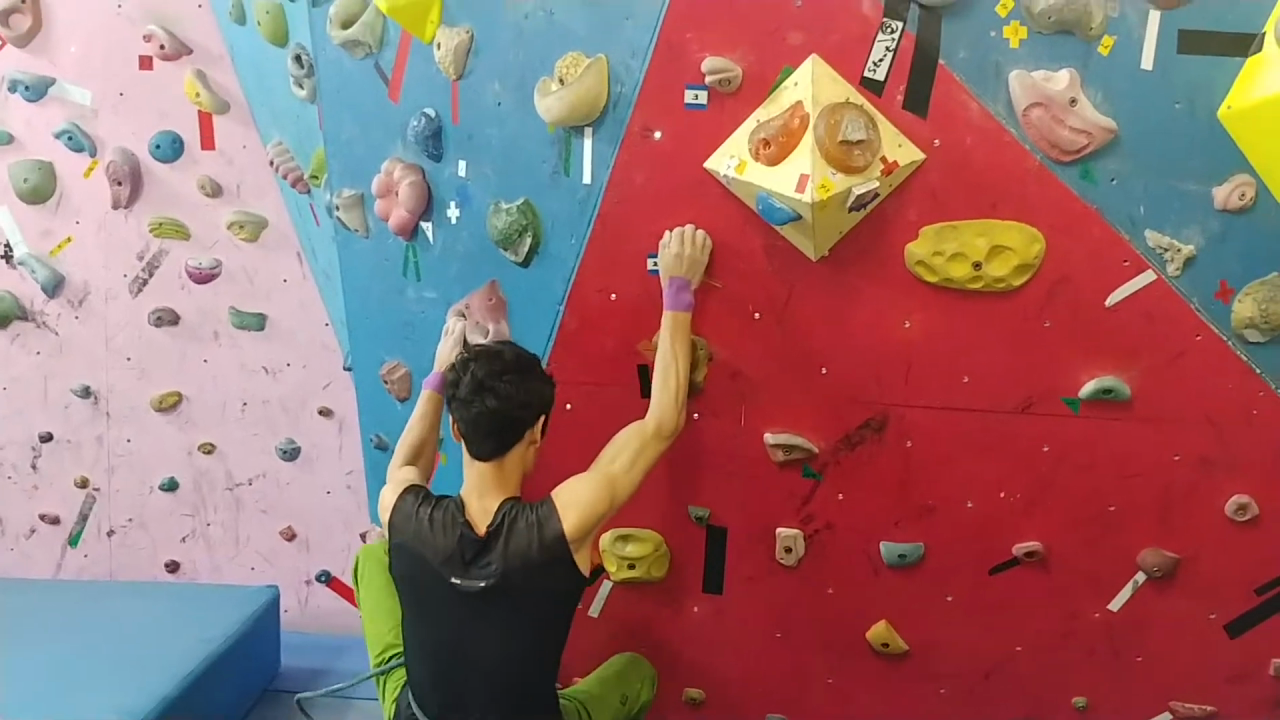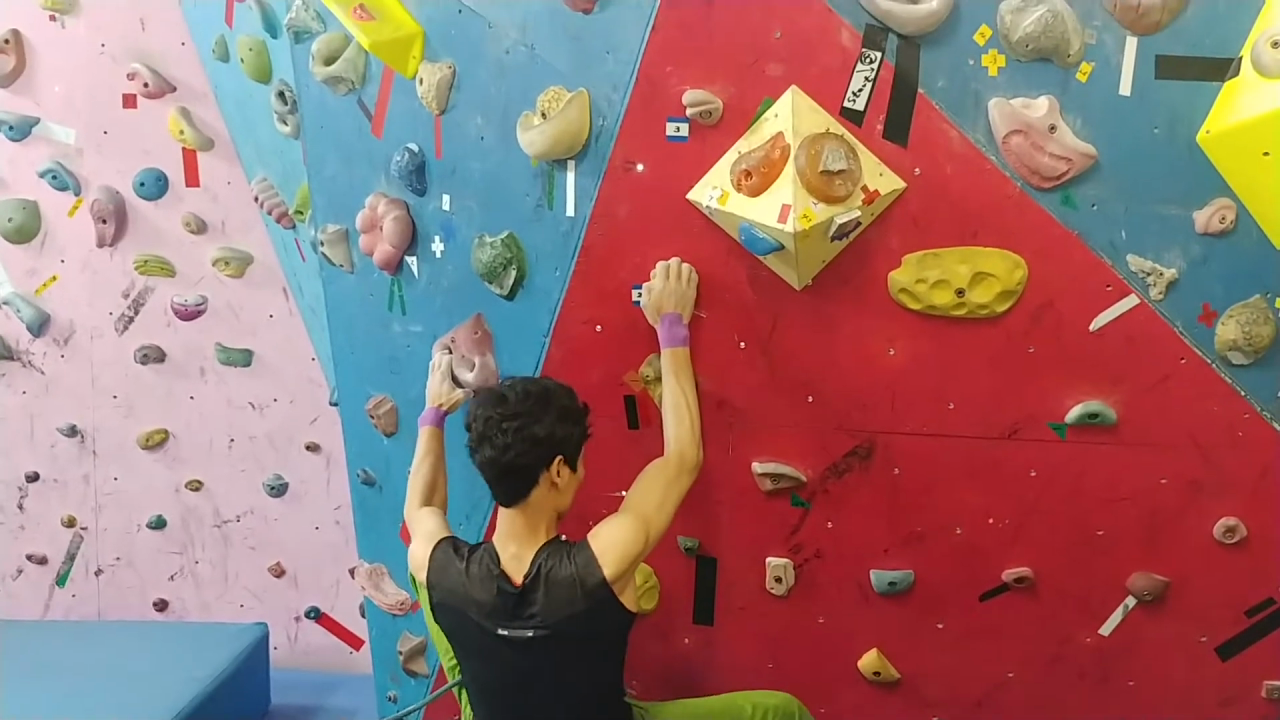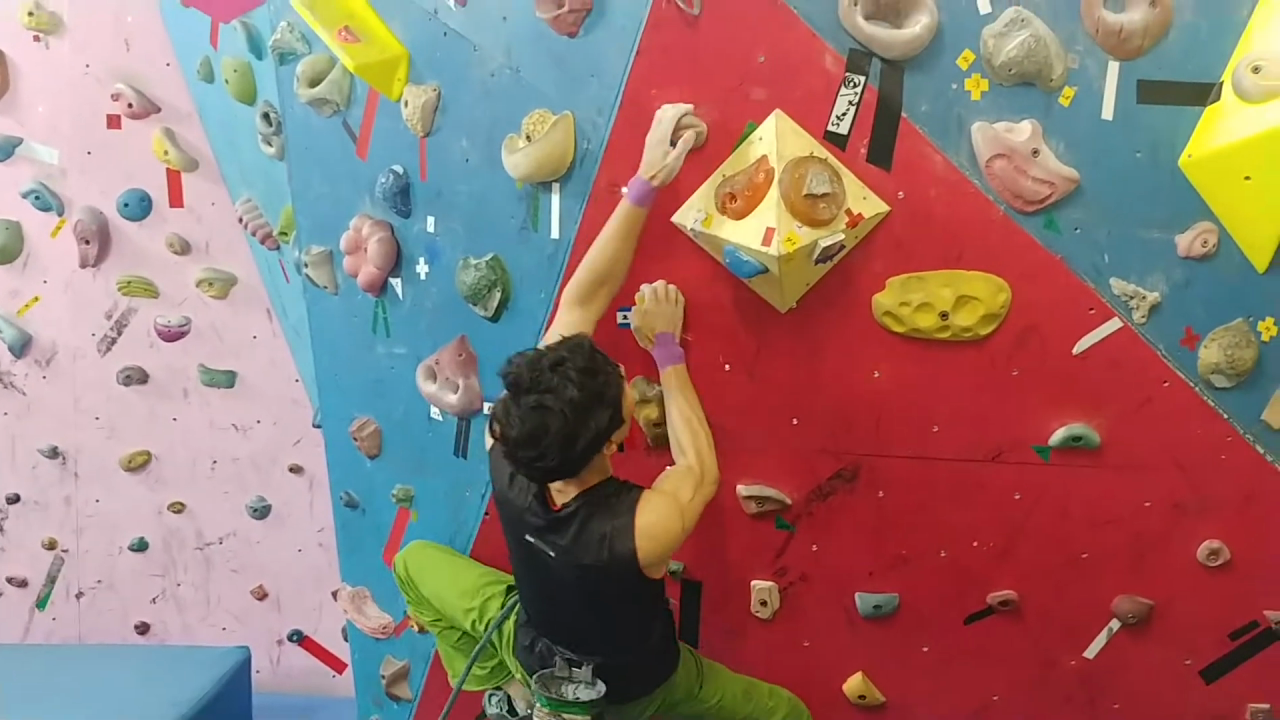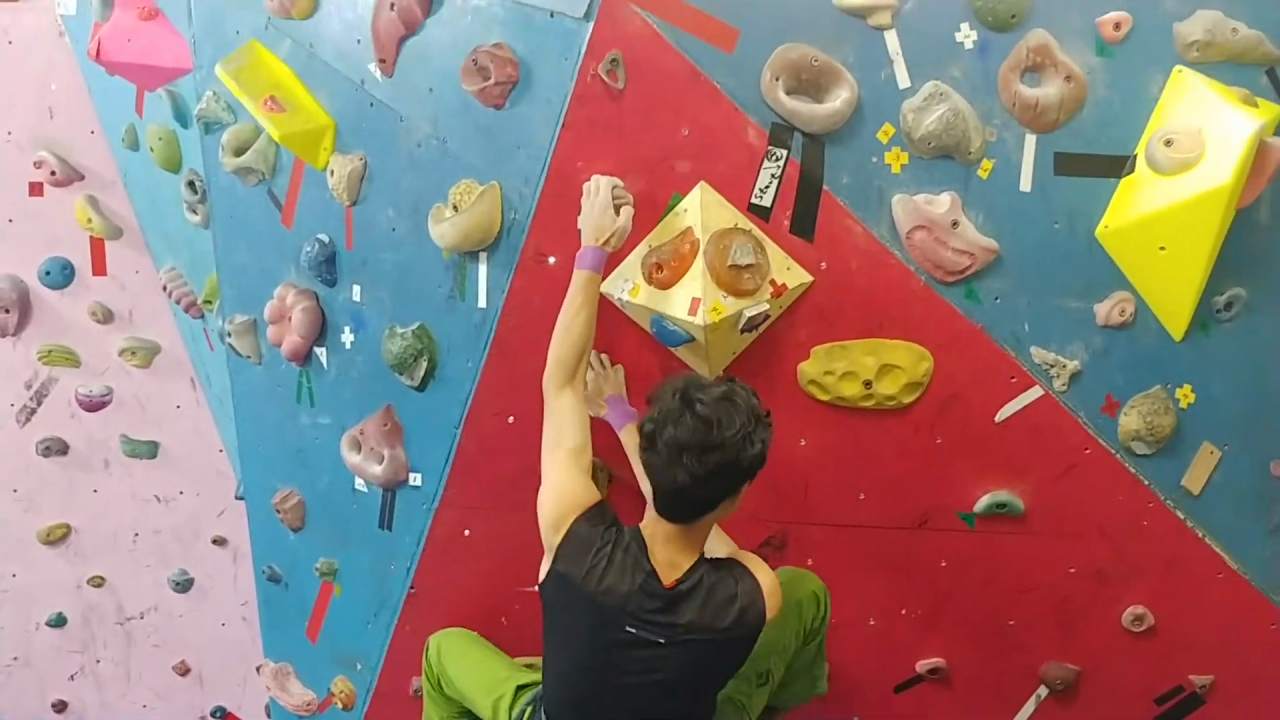
dt=1s
person 1, frame 1
left shoulder: (404, 516)
right shoulder: (561, 526)
left elbow: (404, 469)
right elbow: (663, 422)
left wrist: (439, 377)
right wrist: (678, 291)
right knee: (637, 674)
person 1, frame 2
left shoulder: (436, 567)
right shoulder: (601, 565)
left elbow: (420, 510)
right elbow: (683, 458)
left wrist: (434, 413)
right wrist: (671, 328)
person 1, frame 3
left shoulder: (508, 449)
right shoulder: (645, 526)
left elbow: (579, 302)
right elbow: (701, 473)
left wrist: (645, 183)
right wrist: (665, 348)
left hip: (536, 659)
left knee: (416, 564)
person 1, frame 4
left shoulder: (573, 538)
right shoulder: (756, 595)
left elbow: (560, 383)
right elbow: (695, 513)
left wrist: (593, 249)
right wrist: (619, 412)
left knee: (445, 652)
right knee: (806, 593)
